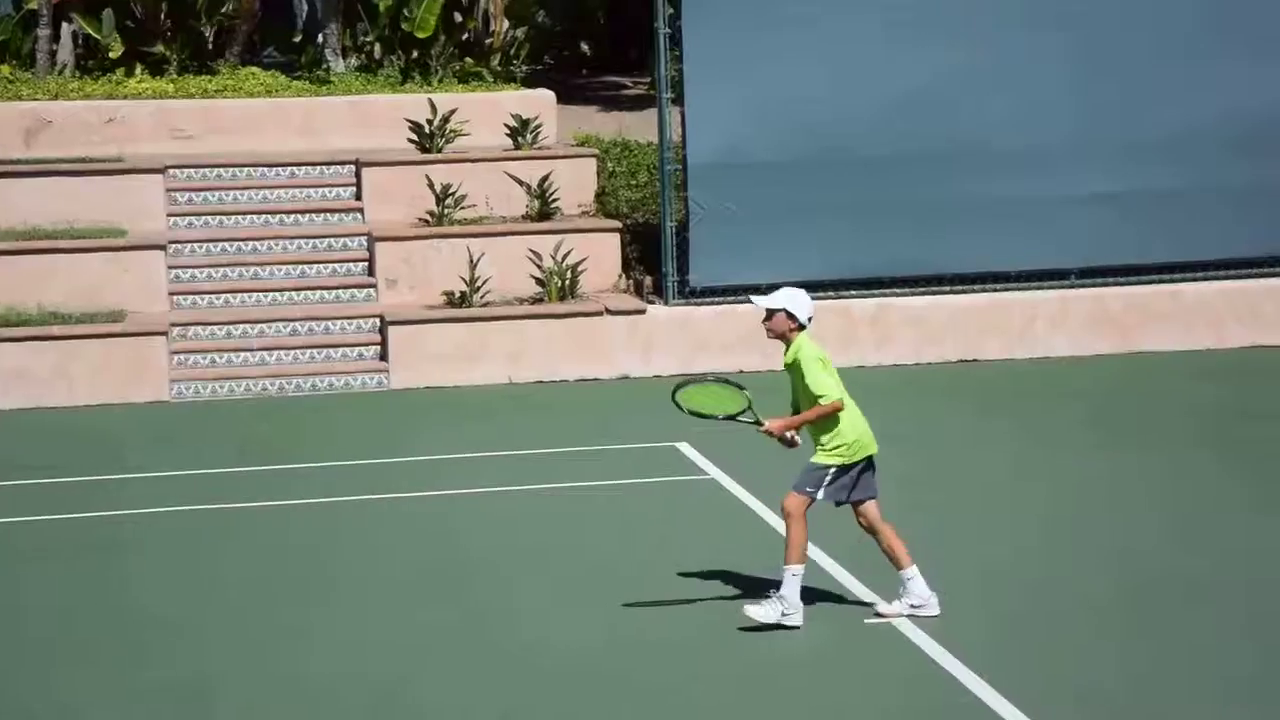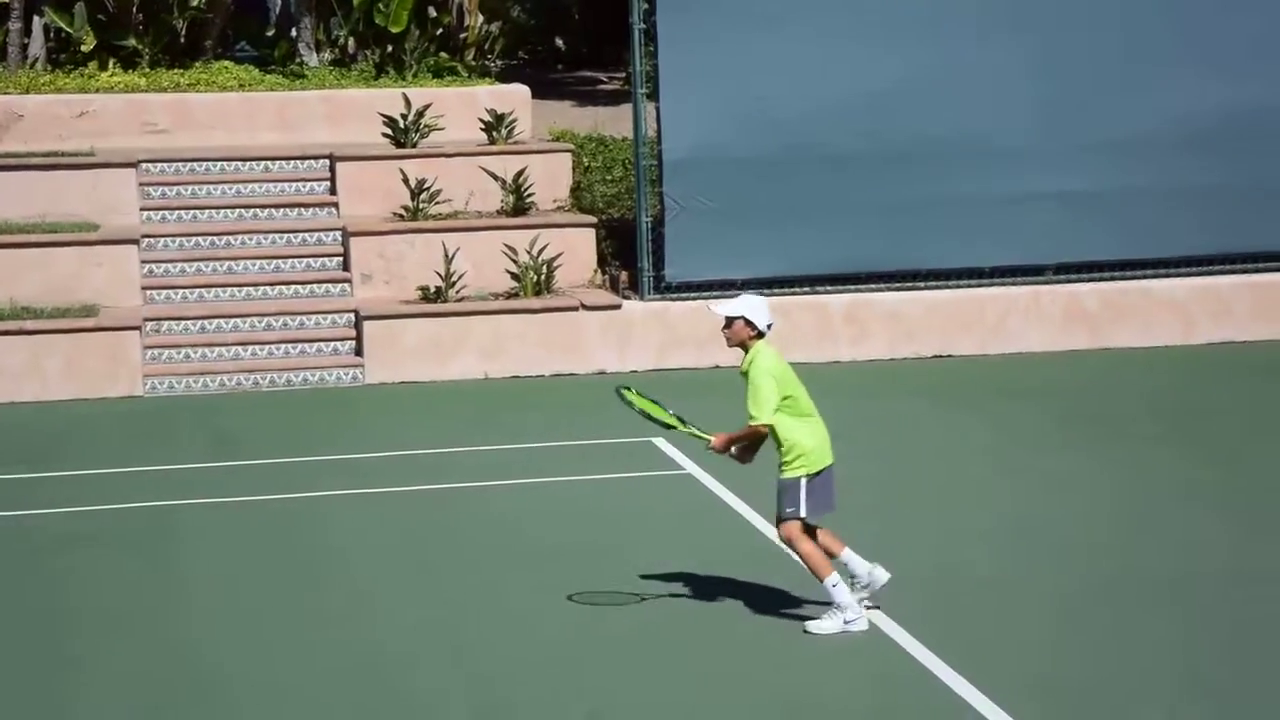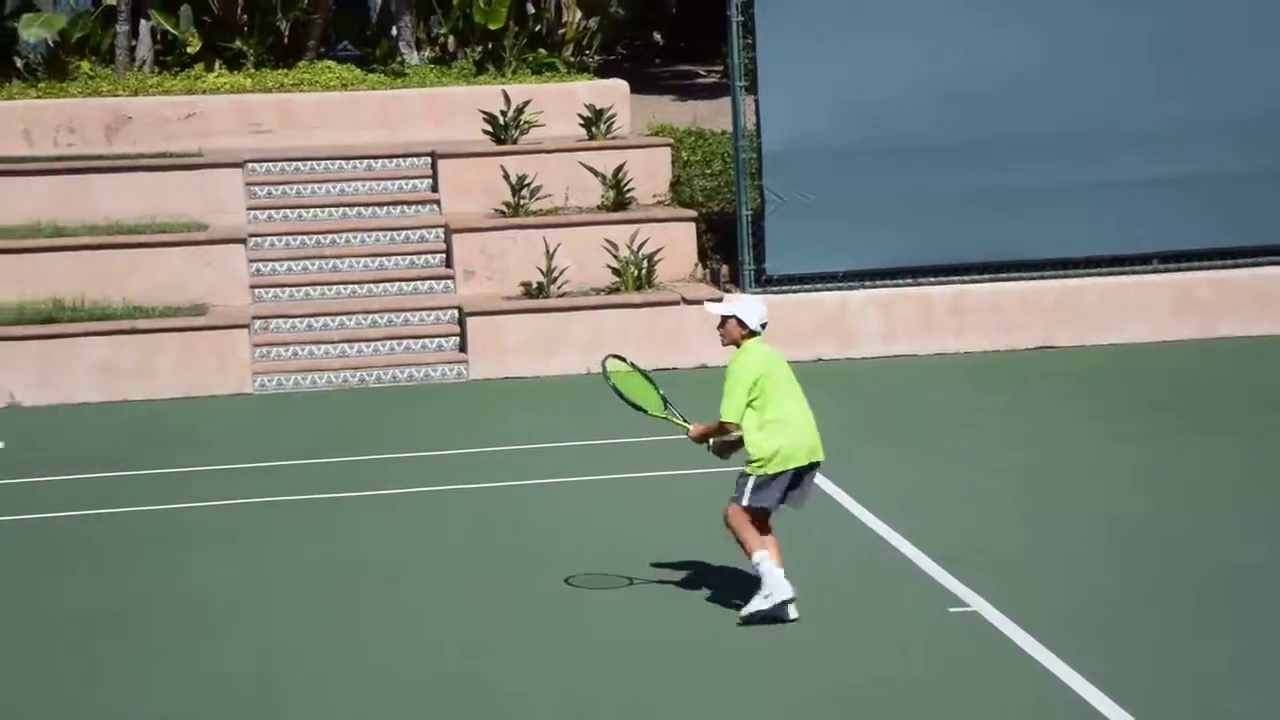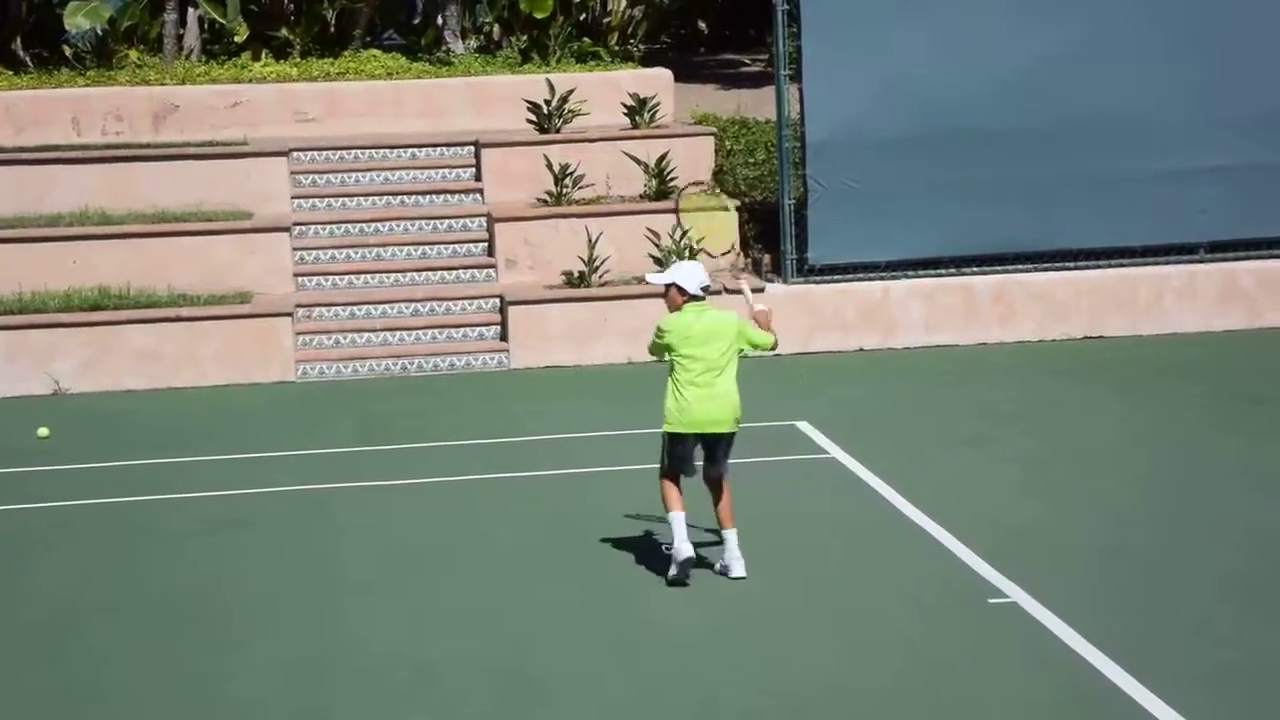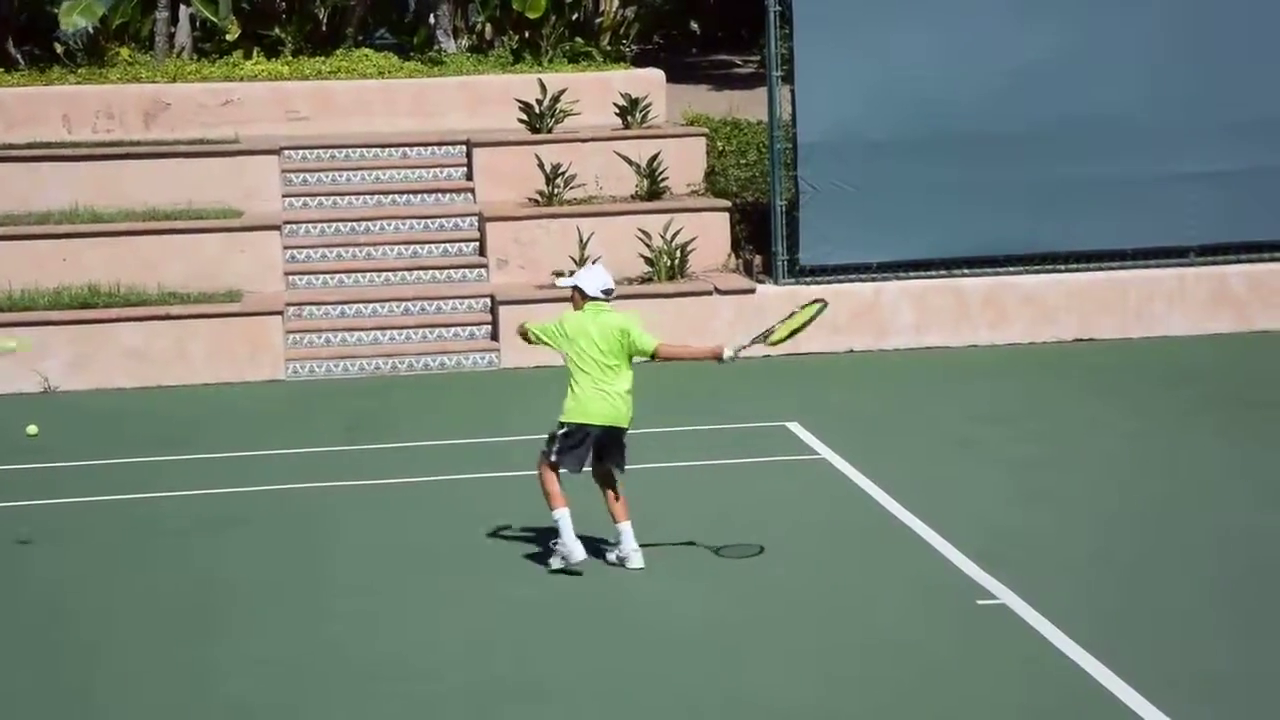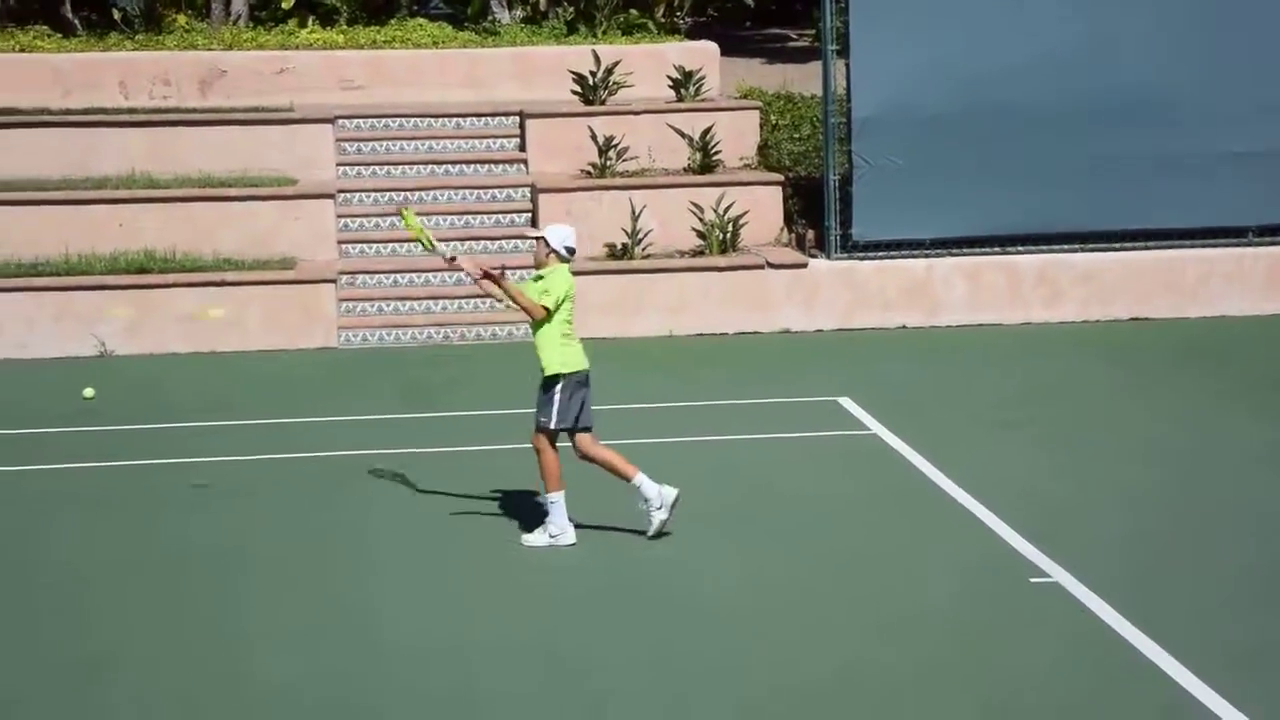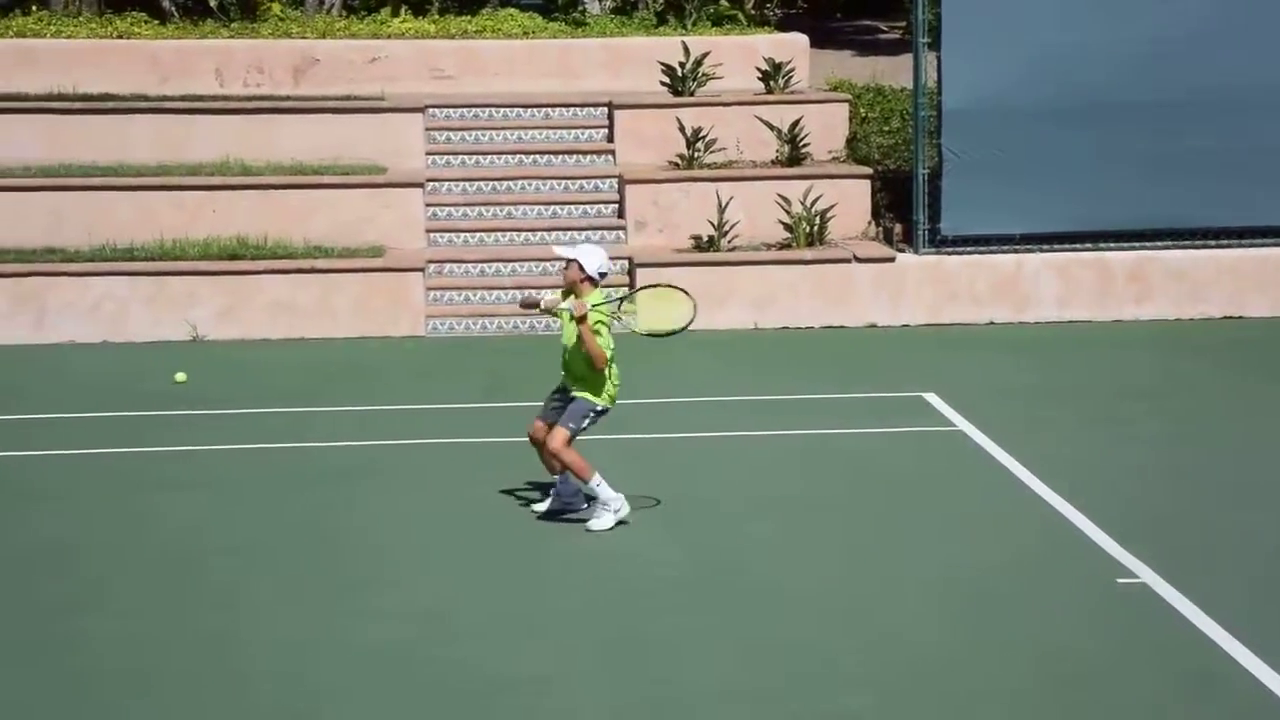
dt=0.4s
person 1, frame 1
left shoulder: (807, 355)
right shoulder: (794, 355)
left elbow: (835, 402)
right elbow: (803, 407)
left wrist: (788, 424)
right wrist: (786, 428)
left hip: (841, 446)
right hip: (855, 444)
left knee: (793, 507)
right knee: (871, 519)
left ankle: (788, 602)
right ankle: (918, 595)
person 1, frame 2
left shoulder: (760, 366)
right shoulder: (762, 359)
left elbow: (762, 425)
left wrist: (727, 439)
right wrist: (748, 448)
left hip: (802, 456)
right hip: (808, 449)
left knee: (791, 533)
right knee: (804, 525)
left ankle: (848, 610)
right ankle: (865, 573)
person 1, frame 3
left shoulder: (743, 364)
right shoulder: (769, 357)
left elbow: (729, 423)
left wrist: (702, 432)
right wrist: (730, 443)
left hip: (778, 453)
right hip: (806, 447)
left knee: (736, 516)
right knee: (758, 521)
left ankle: (775, 584)
right ankle: (778, 595)
person 1, frame 4
left shoulder: (670, 327)
right shoulder: (732, 321)
left elbow: (655, 350)
right elbow: (770, 343)
right wrist: (764, 321)
left hip: (685, 418)
right hip: (724, 417)
left knee: (670, 478)
right knee: (716, 480)
left ankle: (682, 547)
right ankle: (733, 558)
person 1, frame 5
left shoulder: (567, 323)
right shoulder: (623, 323)
left elbow: (524, 331)
right elbow: (660, 351)
left wrist: (526, 332)
right wrist: (716, 352)
left hip: (582, 413)
right hip: (617, 415)
left knee: (548, 467)
right knee: (605, 475)
left ankle: (569, 542)
right ankle: (628, 549)
person 1, frame 6
left shoulder: (559, 277)
right shoulder: (547, 279)
left elbow: (535, 311)
right elbow: (509, 298)
left wrist: (503, 283)
right wrist: (479, 275)
left hip: (563, 371)
right hip: (565, 370)
left knee: (543, 441)
right knee: (585, 445)
left ankle: (558, 526)
right ankle: (654, 495)
person 1, frame 7
left shoulder: (597, 312)
right shoulder: (569, 297)
left elbow: (600, 362)
right elbow: (524, 303)
left wrist: (582, 324)
right wrist: (541, 301)
left hip: (594, 390)
right hip: (572, 384)
left knee: (556, 444)
right knee: (537, 433)
left ankle: (610, 501)
right ankle: (566, 495)
